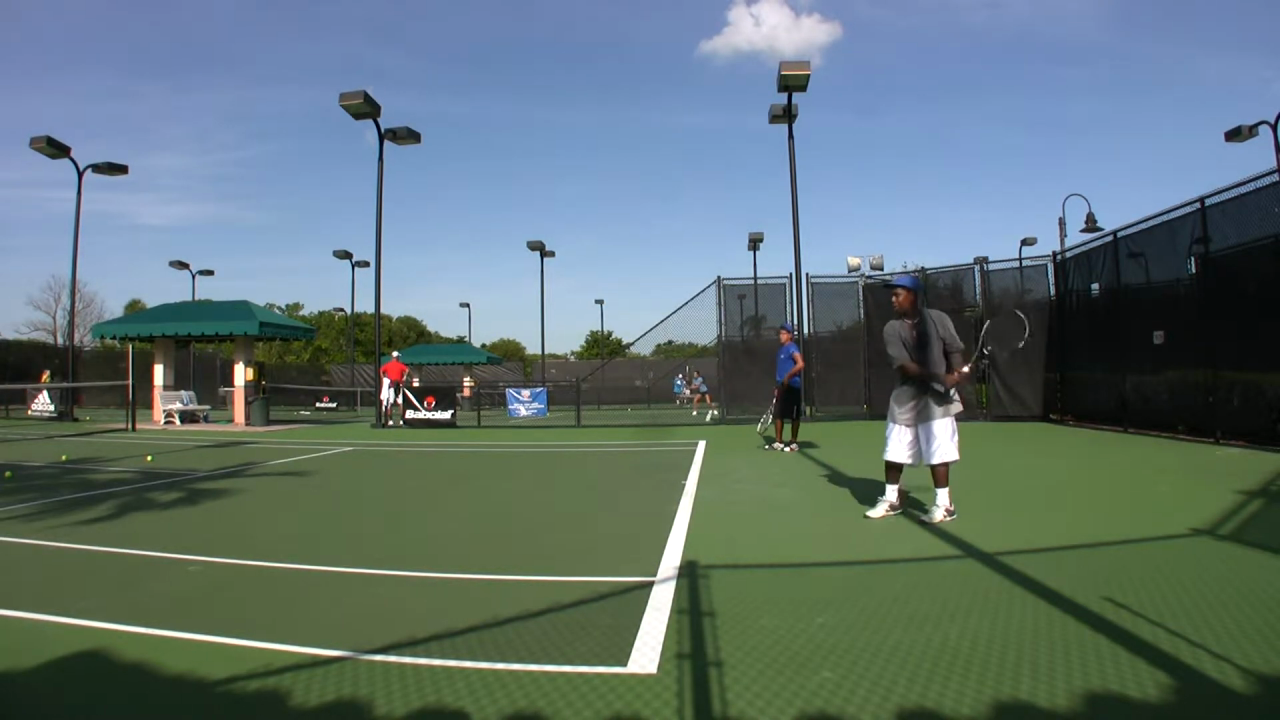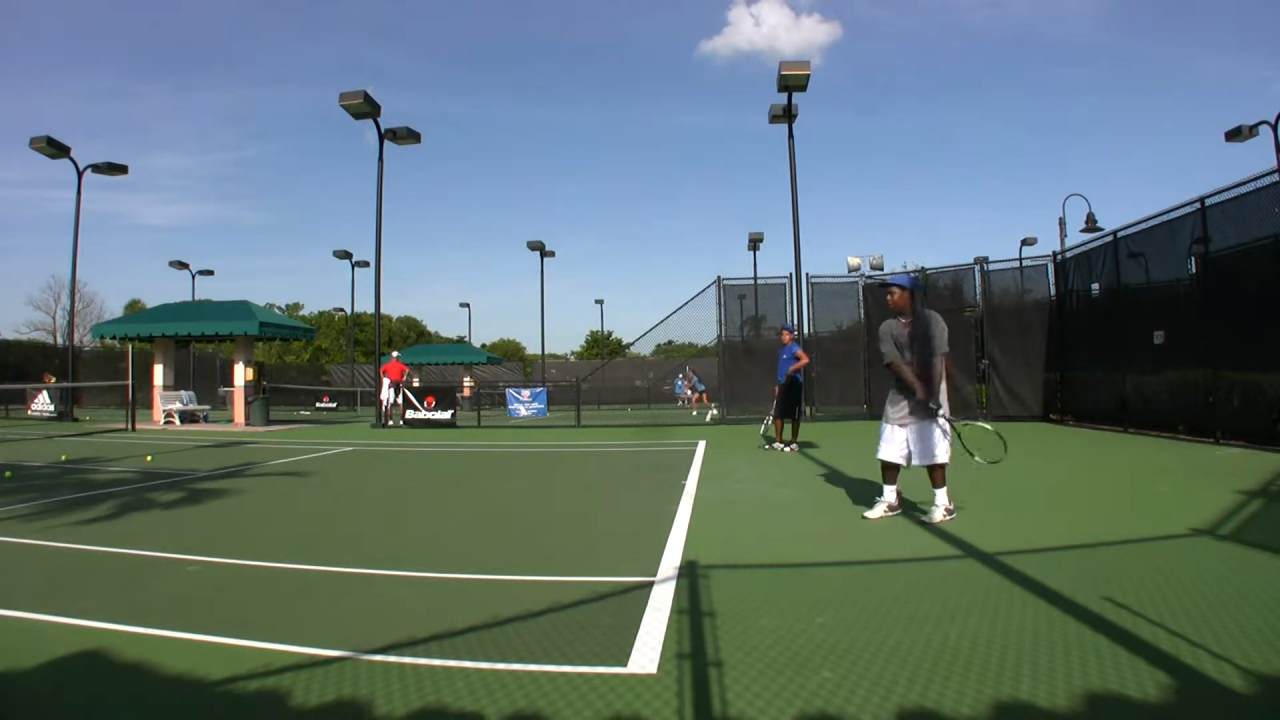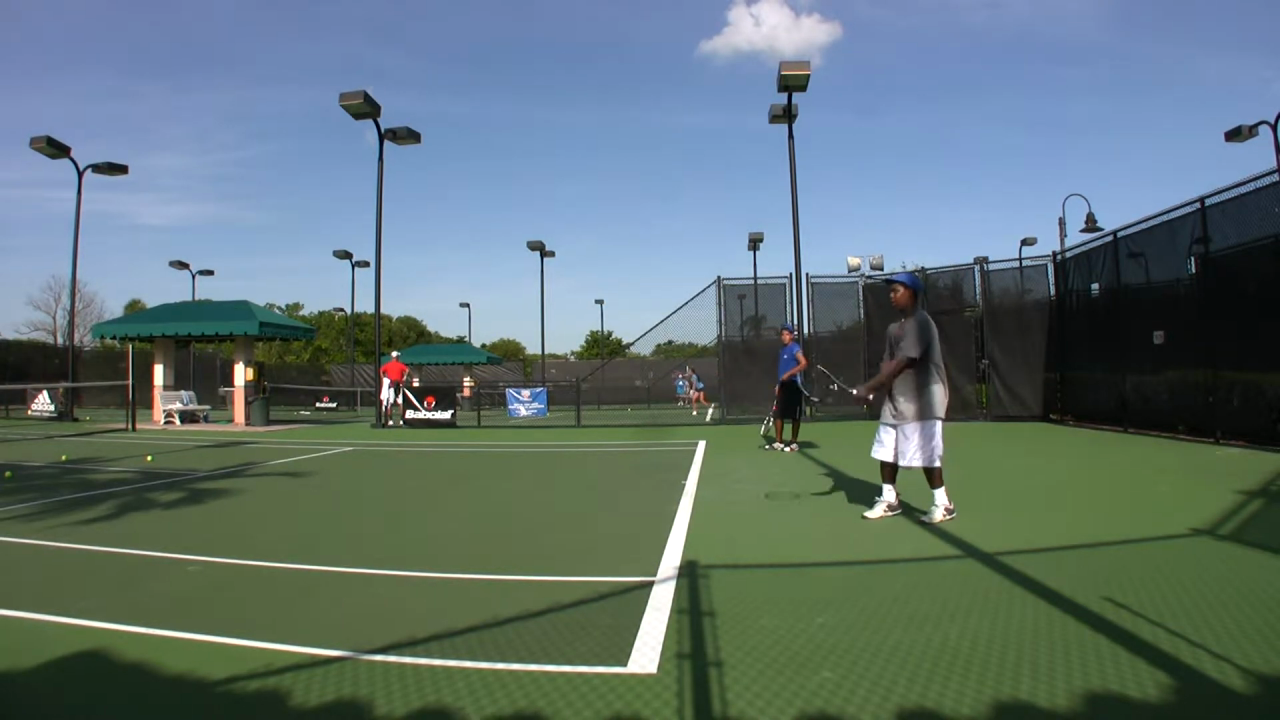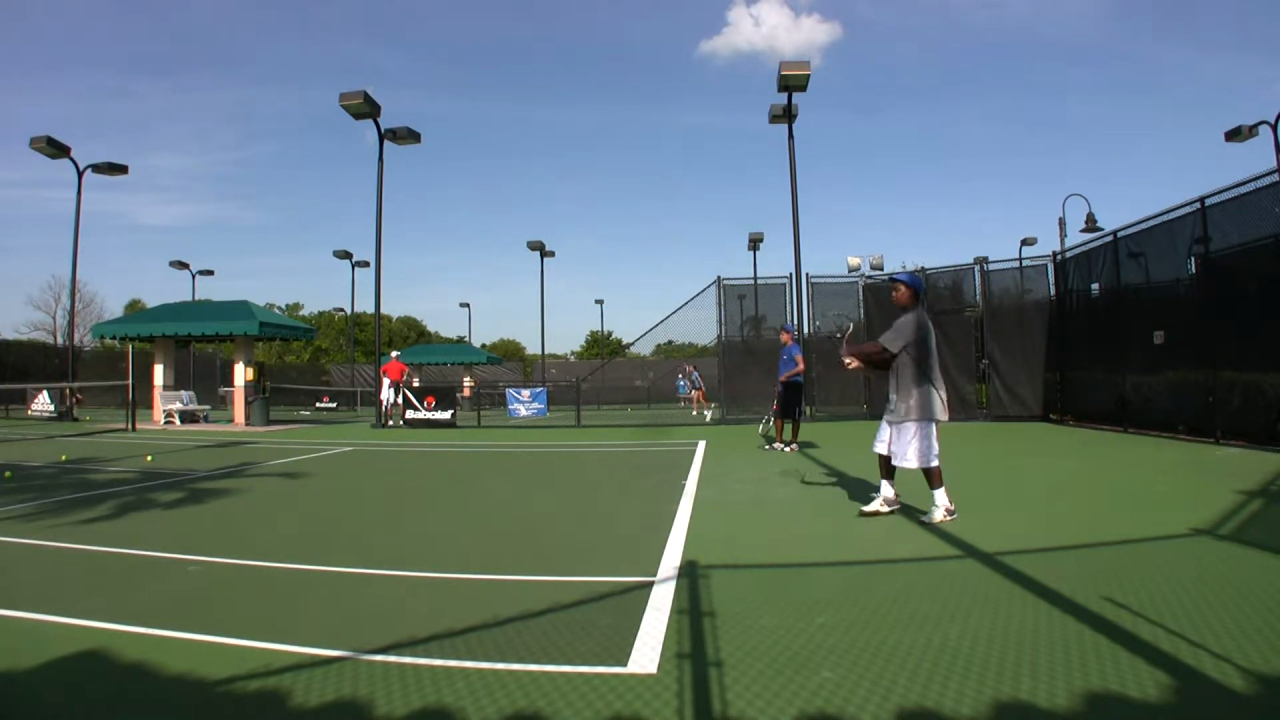
dt=0.2s
person 1, frame 1
left shoulder: (939, 319)
right shoulder: (891, 328)
left elbow: (955, 352)
right elbow: (904, 365)
left wrist: (955, 374)
right wrist: (937, 377)
left hip: (937, 397)
right hip: (906, 397)
left knee: (937, 453)
right knee: (894, 451)
left ankle: (944, 505)
right ankle: (891, 500)
person 1, frame 2
left shoulder: (932, 320)
right shoulder: (887, 328)
left elbow: (938, 358)
right elbow: (895, 364)
left wrist: (934, 390)
right wrist: (918, 388)
left hip: (929, 398)
right hip: (901, 398)
left knee: (931, 453)
right knee: (889, 451)
left ankle: (943, 505)
right ankle: (890, 501)
person 1, frame 3
left shoulder: (921, 322)
right shoulder: (894, 328)
left elbow: (902, 362)
right elbow: (888, 363)
left wrist: (870, 386)
right wrist: (875, 388)
left hip: (924, 399)
right hip: (897, 399)
left knee: (925, 453)
right knee: (885, 450)
left ankle: (943, 505)
right ankle: (889, 500)
person 1, frame 4
left shoulder: (912, 321)
right shoulder: (906, 321)
left elbow: (878, 348)
right elbow: (888, 359)
left wrist: (851, 351)
right wrist: (861, 361)
left hip: (919, 398)
right hip: (900, 398)
left knee: (923, 454)
right knee: (885, 446)
left ankle: (944, 505)
right ankle: (887, 497)
